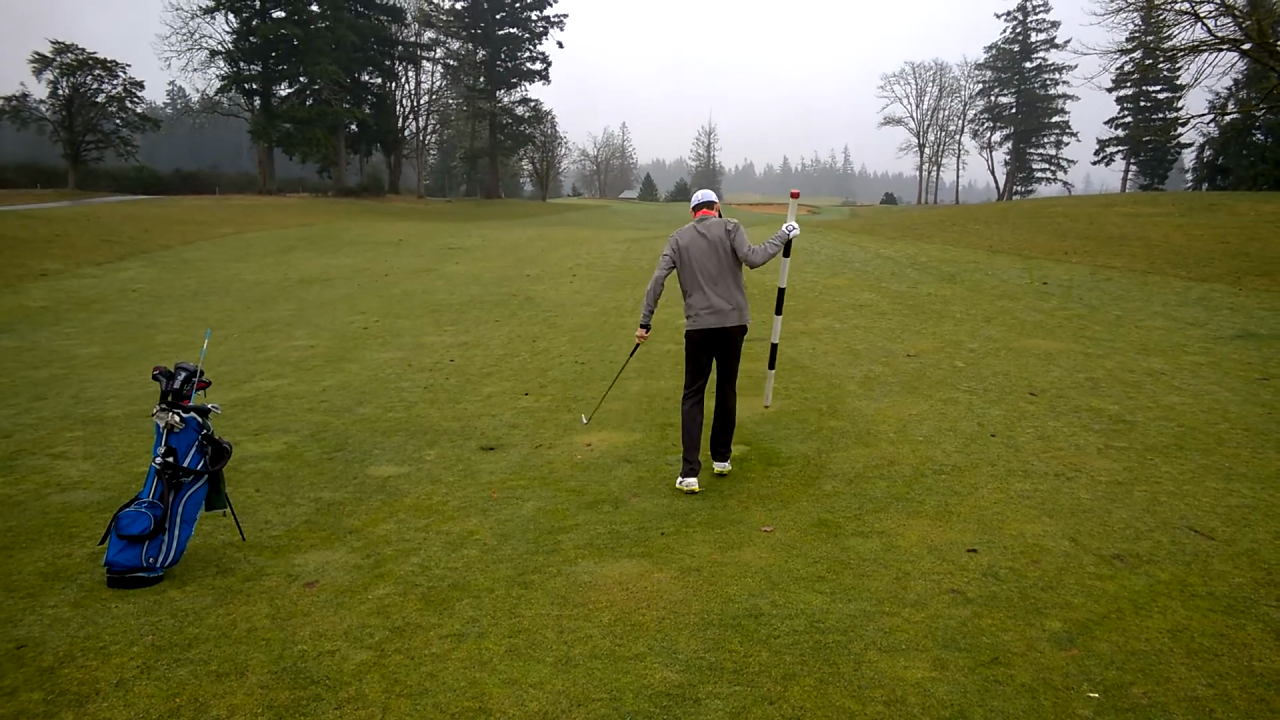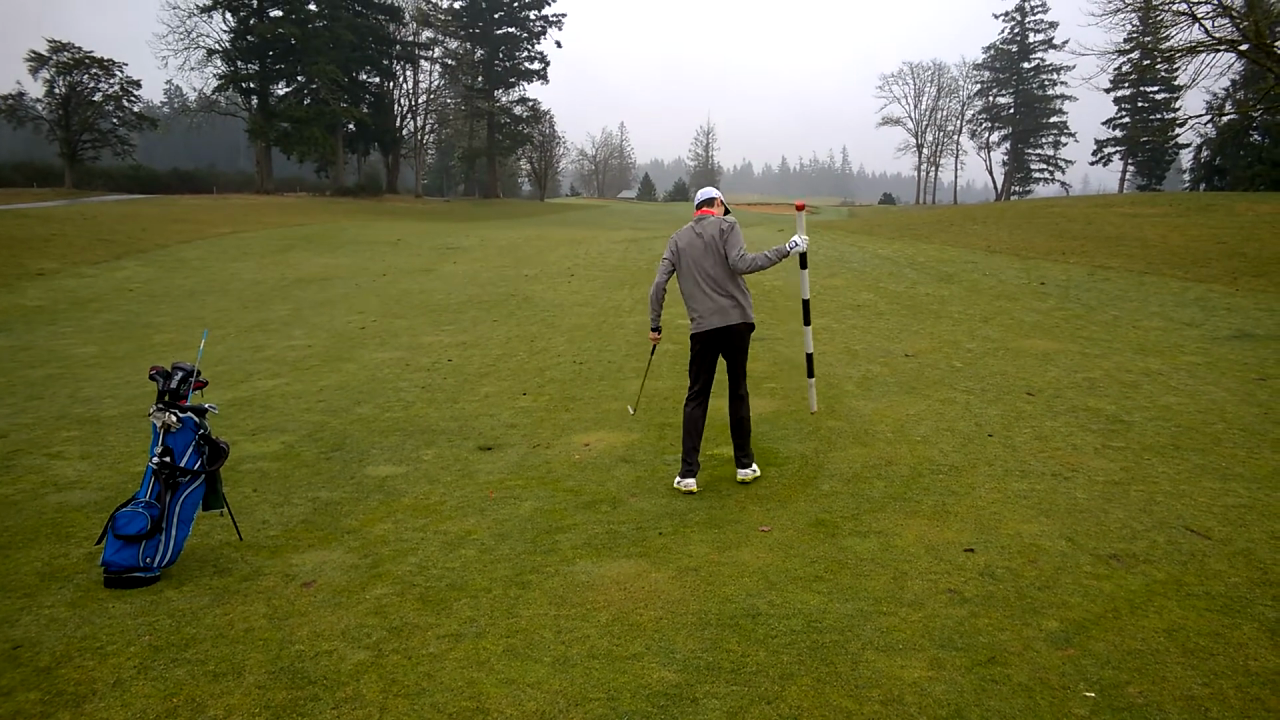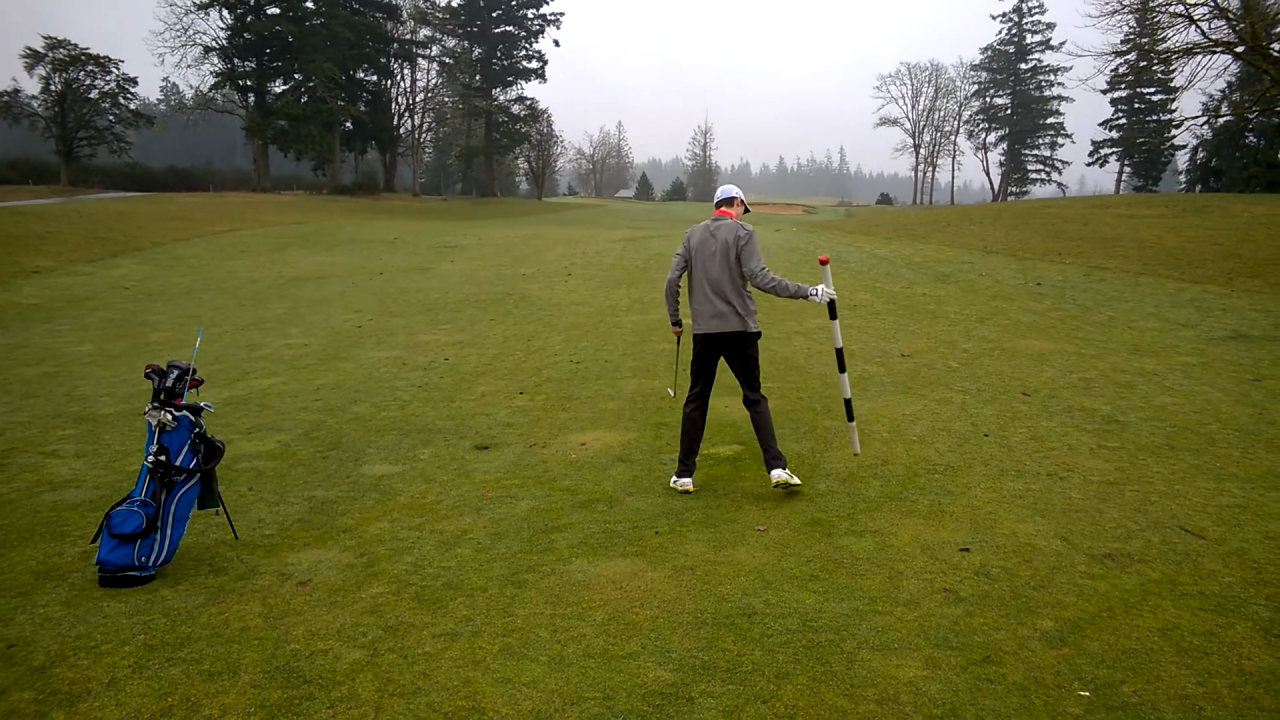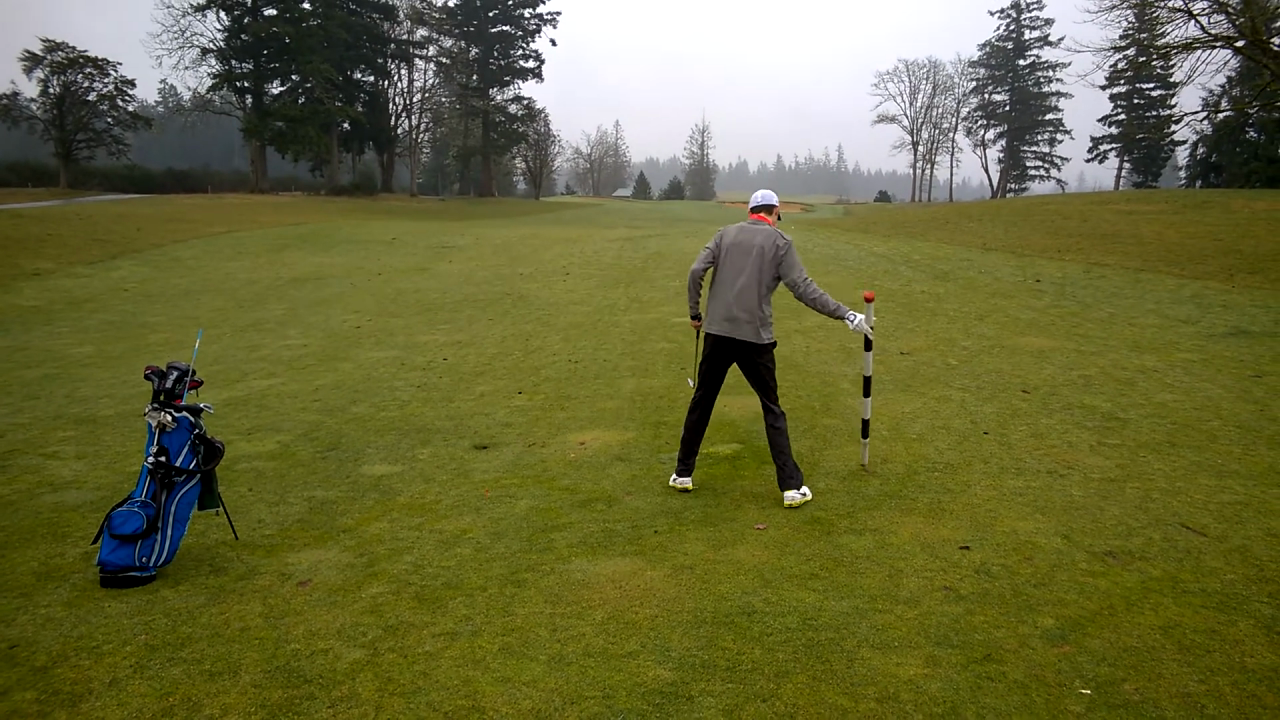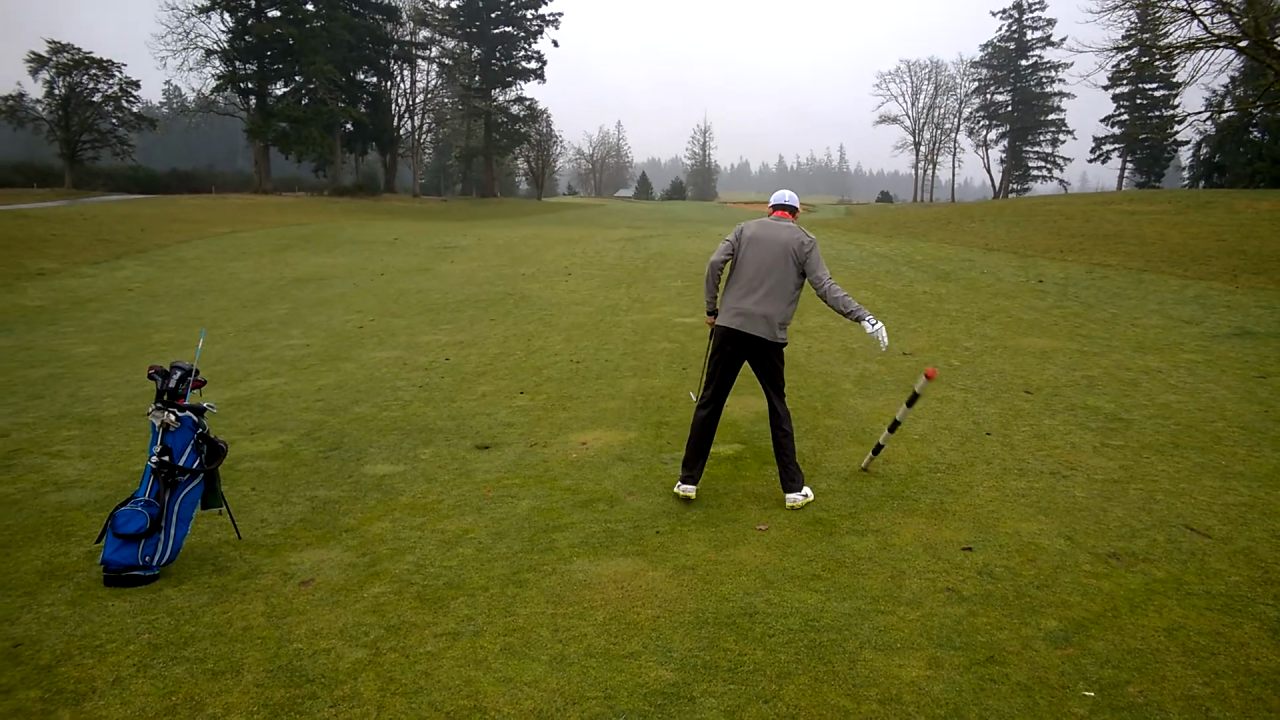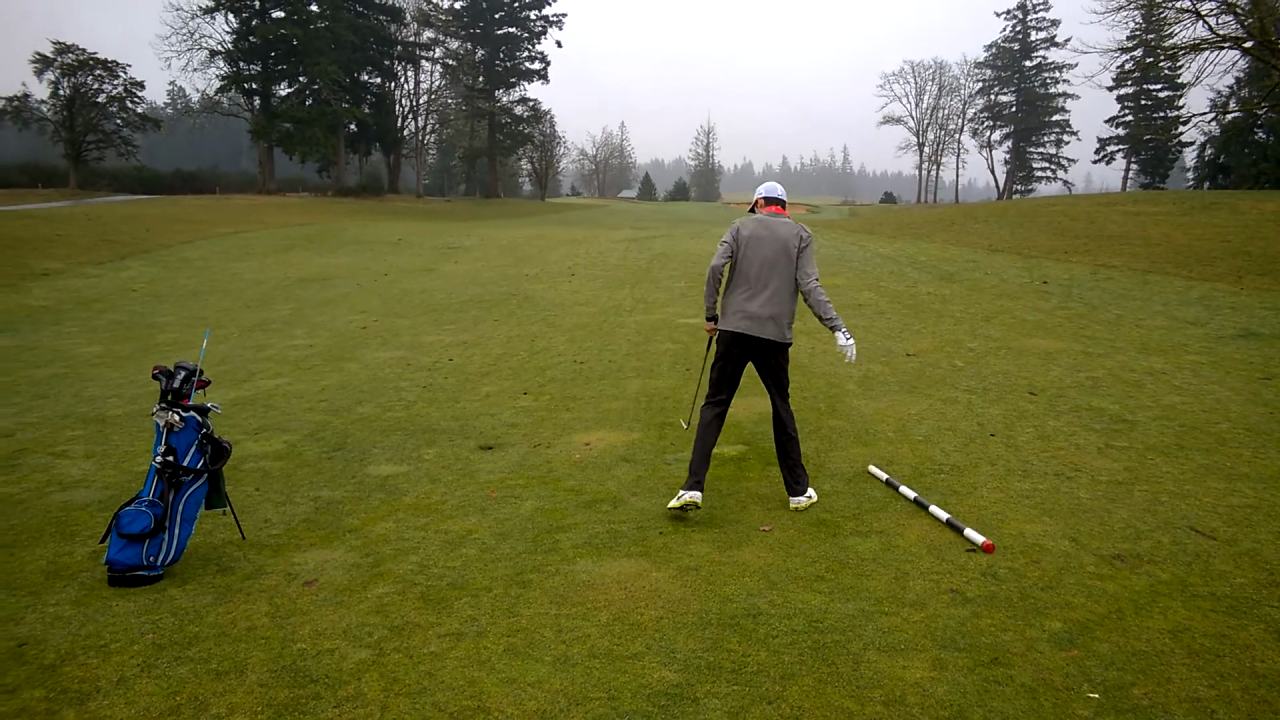
dt=0.2s
person 1, frame 1
left shoulder: (678, 237)
right shoulder: (729, 226)
left elbow: (658, 279)
right elbow: (752, 258)
left wrist: (645, 322)
right wrist: (783, 236)
left hip: (698, 325)
right hip: (732, 322)
left knee: (693, 395)
right knee: (726, 389)
left ankle: (689, 473)
right ankle: (721, 457)
person 1, frame 2
left shoulder: (677, 238)
right shoulder: (726, 225)
left elbow: (659, 284)
right elbow: (740, 264)
left wrist: (655, 325)
right wrist: (787, 249)
left hip: (702, 327)
right hip: (735, 321)
left knee: (696, 398)
right knee: (738, 391)
left ankle: (688, 474)
right ankle: (745, 463)
person 1, frame 3
left shoulder: (693, 234)
right shoulder: (743, 232)
left elbow: (672, 279)
right elbow: (760, 278)
left wrist: (674, 318)
right wrist: (808, 292)
left hip: (704, 330)
right hip: (739, 329)
left knee: (697, 399)
right knee: (754, 398)
left ankle: (683, 474)
right ankle: (777, 467)
person 1, frame 4
left shoulder: (725, 234)
right shoulder: (780, 242)
left elbow: (695, 272)
right elbow: (805, 289)
left wrist: (695, 313)
right wrist: (846, 315)
left hip: (717, 332)
right hip: (754, 337)
left knee: (702, 401)
right knee: (771, 409)
left ankle: (683, 473)
right ankle: (792, 486)
person 1, frame 5
left shoulder: (746, 228)
right shoulder: (805, 240)
left elbow: (715, 263)
right elbow: (826, 288)
left wrist: (712, 309)
right wrist: (866, 319)
left hip: (732, 328)
right hip: (769, 334)
left knee: (710, 401)
right knee: (778, 407)
left ankle: (688, 480)
right ankle: (793, 488)
person 1, frame 6
left shoulder: (741, 226)
right shoulder: (801, 234)
left elbow: (716, 268)
right elbow: (810, 286)
left wrist: (712, 314)
right wrist: (838, 330)
left hip: (735, 330)
right hip: (775, 335)
left knee: (714, 406)
right knee: (781, 409)
left ankle: (693, 488)
right ankle: (799, 490)
